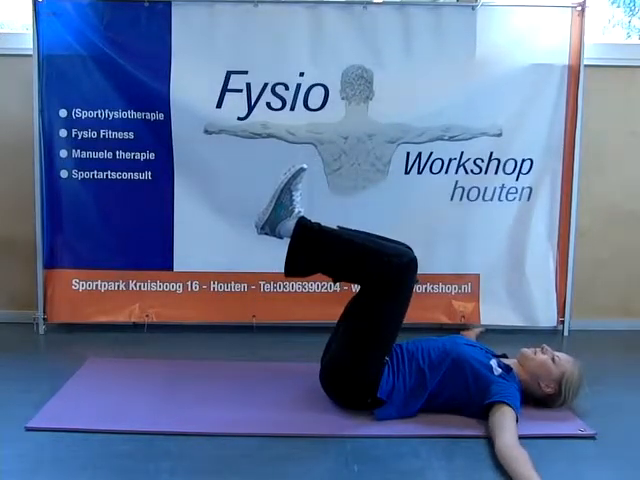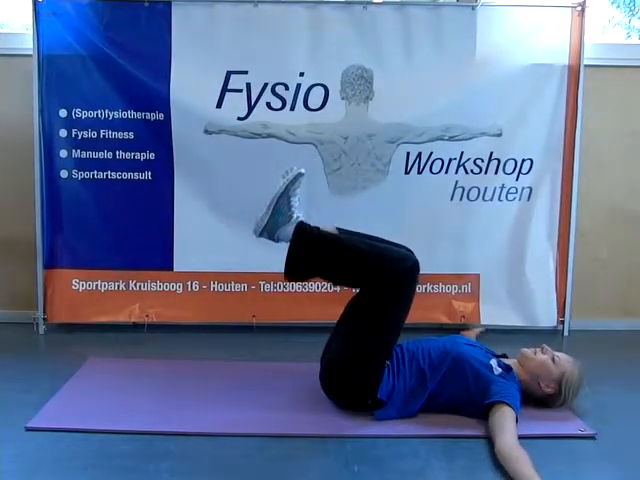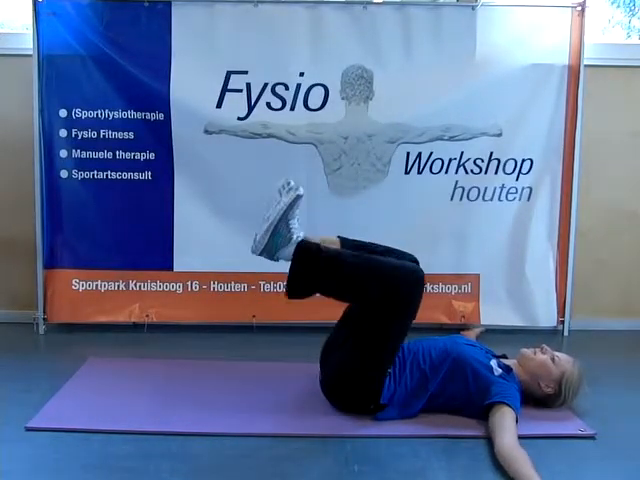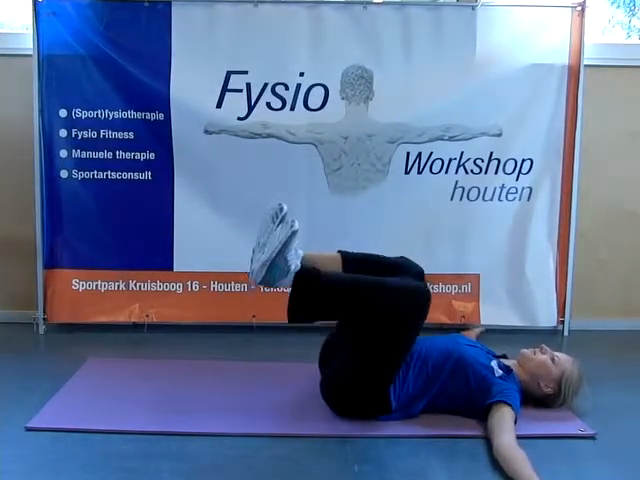
dt=0.3s
person 1, frame 1
left shoulder: (505, 388)
right shoulder: (491, 360)
left elbow: (506, 443)
left hip: (356, 382)
right hip: (349, 366)
left knee: (398, 263)
right knee: (396, 259)
left ankle: (293, 226)
right ankle: (292, 224)
person 1, frame 2
left shoulder: (505, 388)
right shoulder: (492, 359)
left elbow: (506, 443)
left hip: (357, 382)
right hip: (348, 366)
left knee: (400, 267)
right knee: (397, 261)
left ankle: (293, 230)
right ankle: (291, 227)
person 1, frame 3
left shoulder: (505, 389)
right shoulder: (490, 359)
left elbow: (506, 443)
left hip: (355, 385)
right hip: (345, 361)
left knee: (407, 278)
right knee: (402, 265)
left ankle: (291, 248)
right ankle: (293, 243)
person 1, frame 4
left shoulder: (506, 389)
right shoulder: (488, 356)
left elbow: (505, 443)
left hip: (356, 390)
left knee: (412, 295)
right knee: (408, 273)
left ankle: (290, 276)
right ankle: (291, 264)
person 2, frame 1
left shoulder: (324, 132)
right shoulder: (389, 132)
left elbow: (267, 130)
right elbow: (443, 132)
left wrist: (220, 127)
right wrist: (486, 130)
person 2, frame 2
left shoulder: (324, 133)
right shoulder: (389, 132)
left elbow: (268, 130)
right elbow: (442, 132)
left wrist: (221, 127)
right wrist: (485, 131)
person 2, frame 3
left shoulder: (324, 133)
right shoulder: (389, 132)
left elbow: (267, 129)
right elbow: (443, 131)
left wrist: (221, 127)
right wrist: (485, 130)
person 2, frame 4
left shoulder: (324, 133)
right shoulder: (389, 132)
left elbow: (267, 129)
right elbow: (443, 131)
left wrist: (220, 127)
right wrist: (484, 131)
